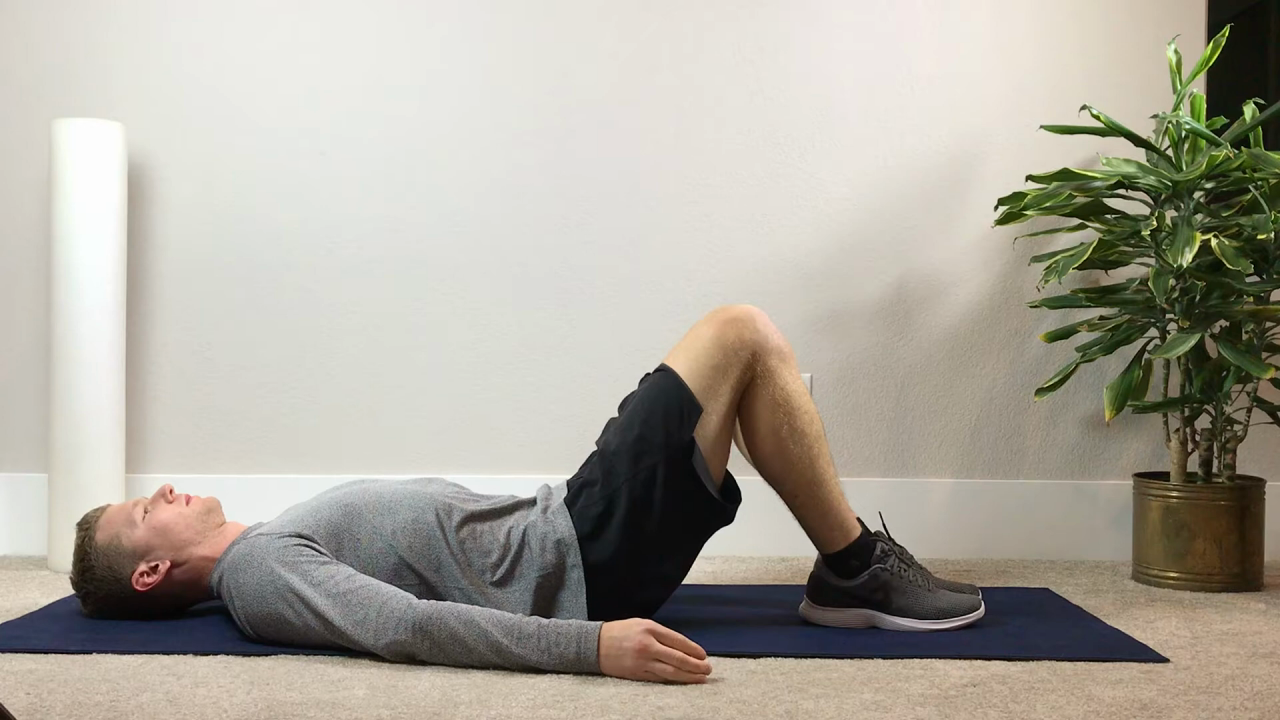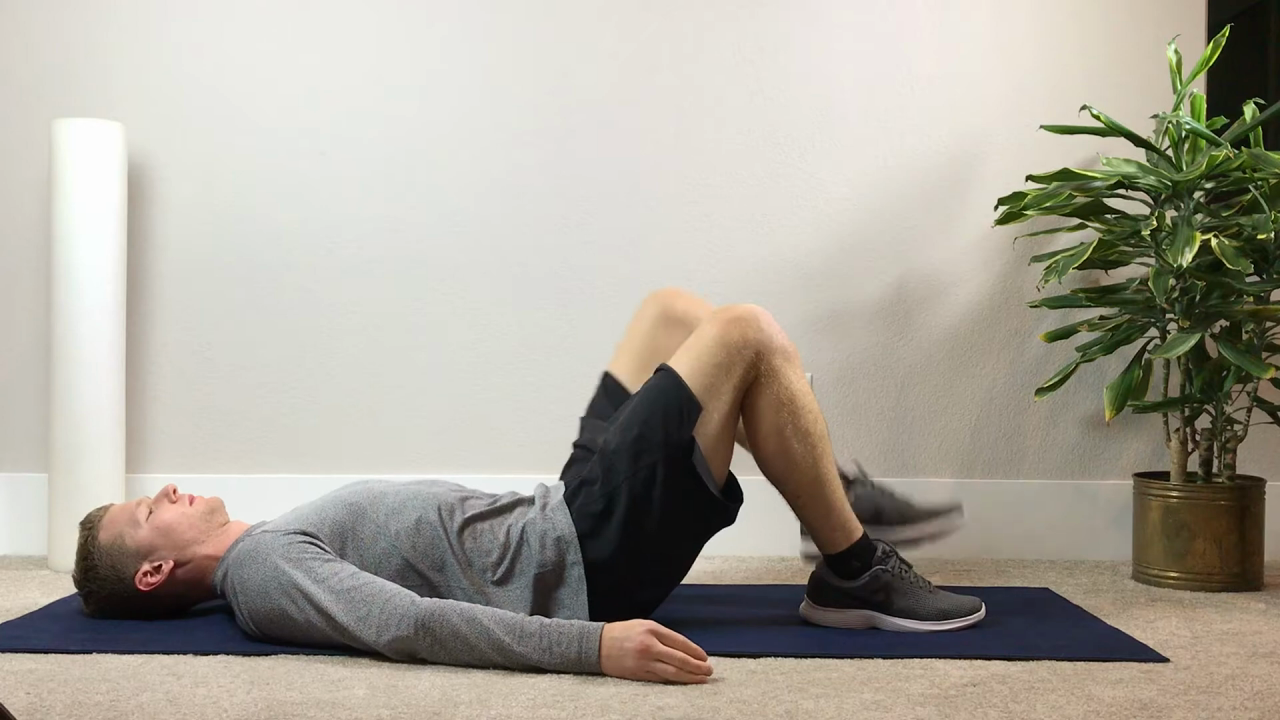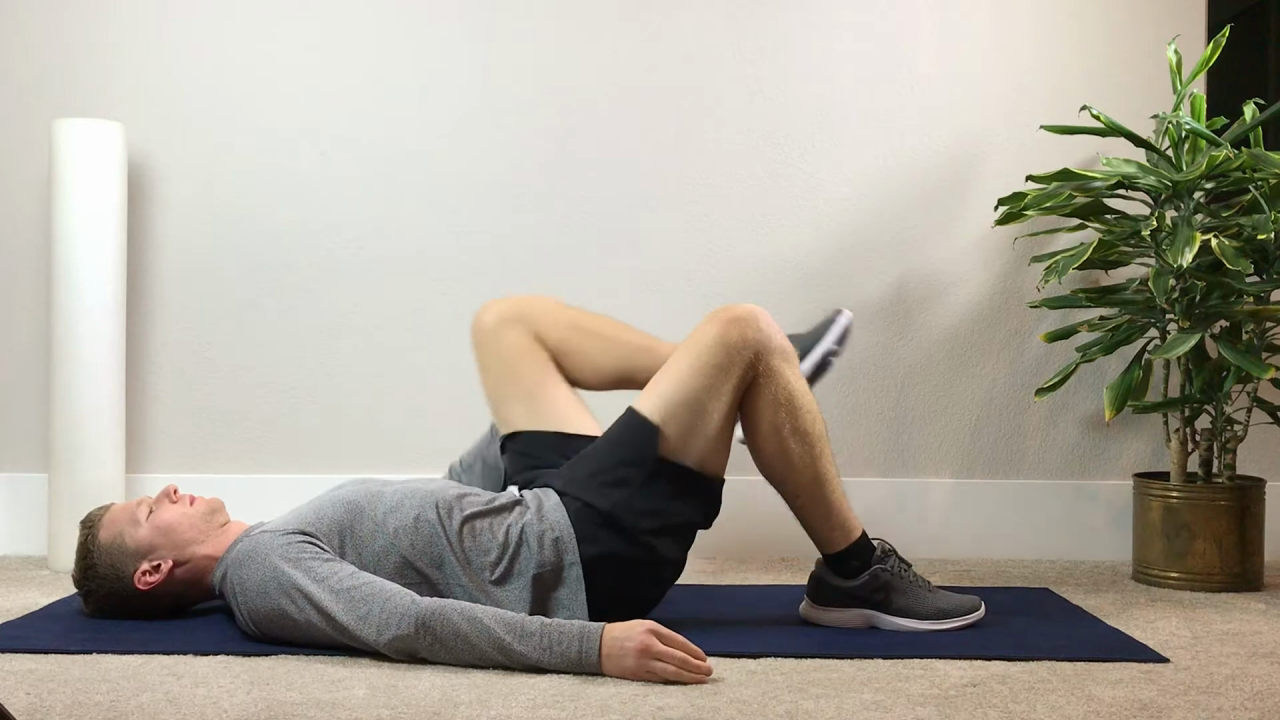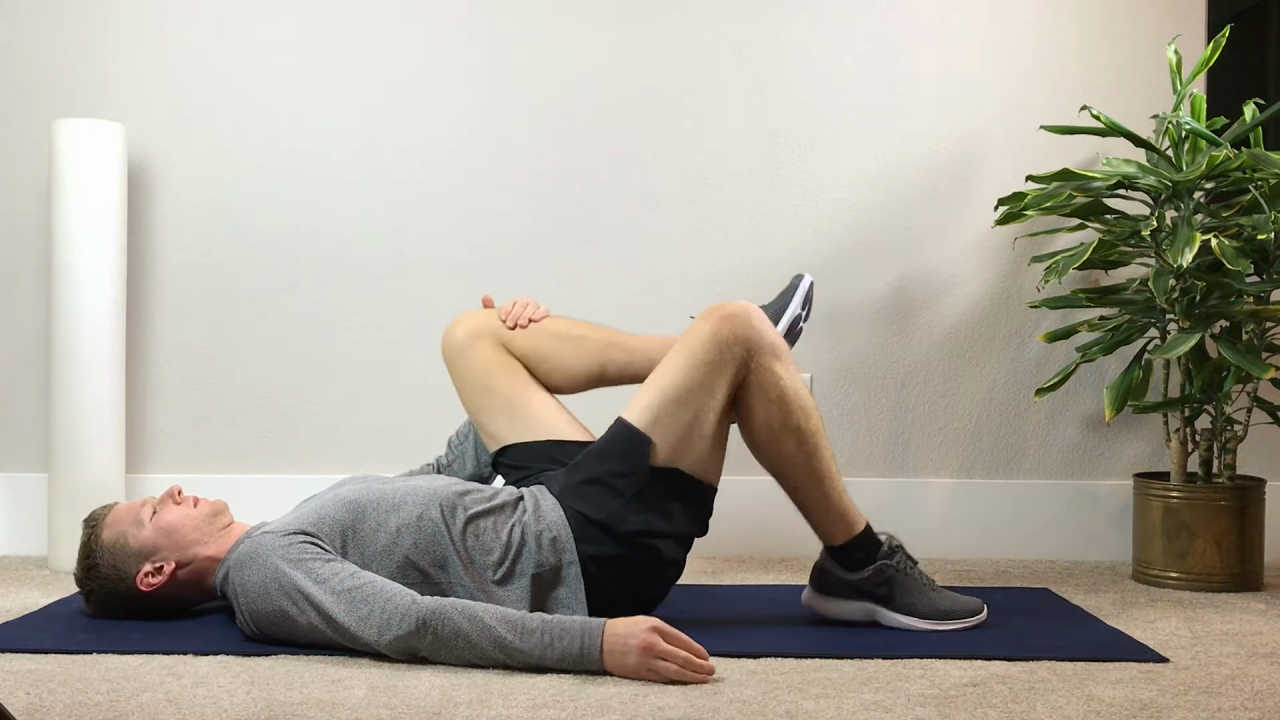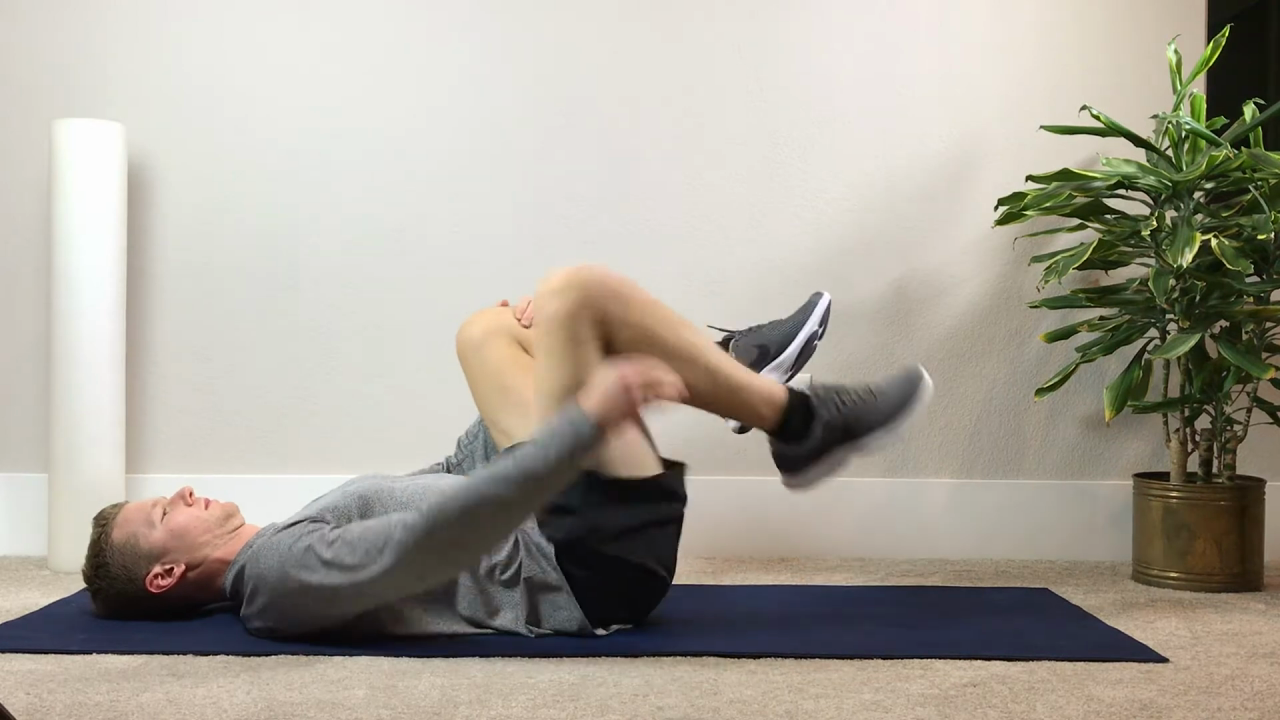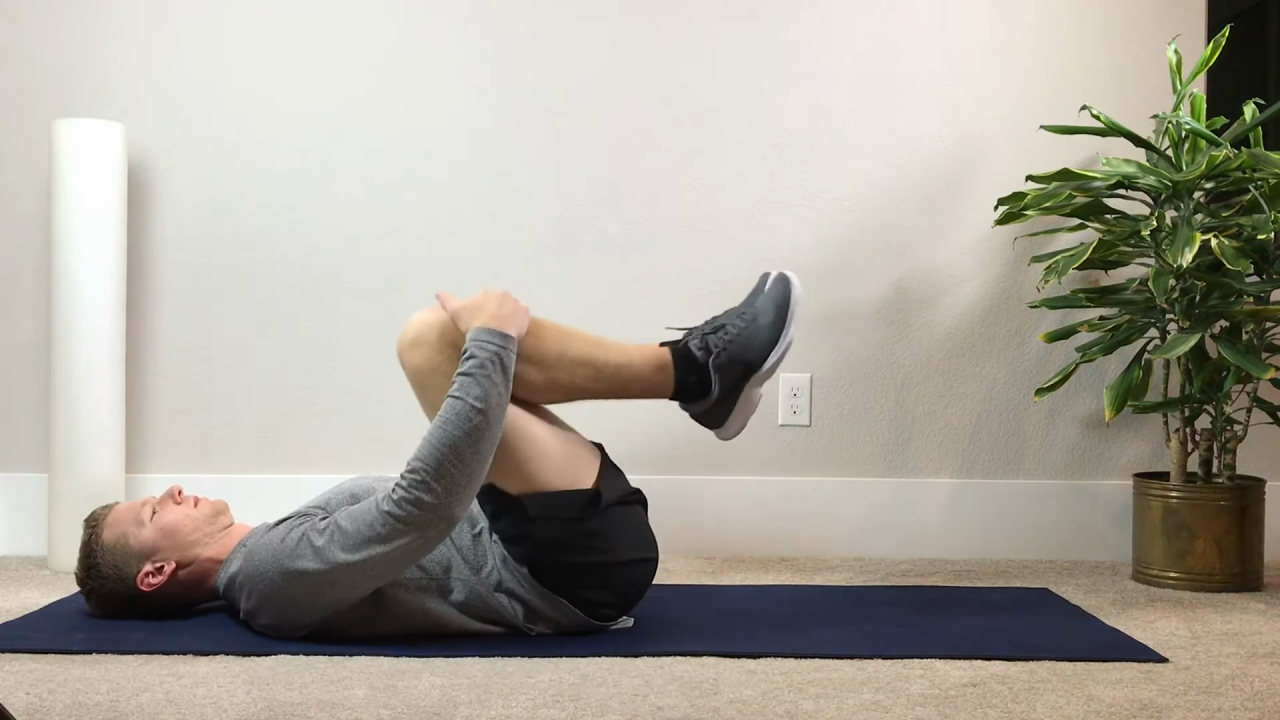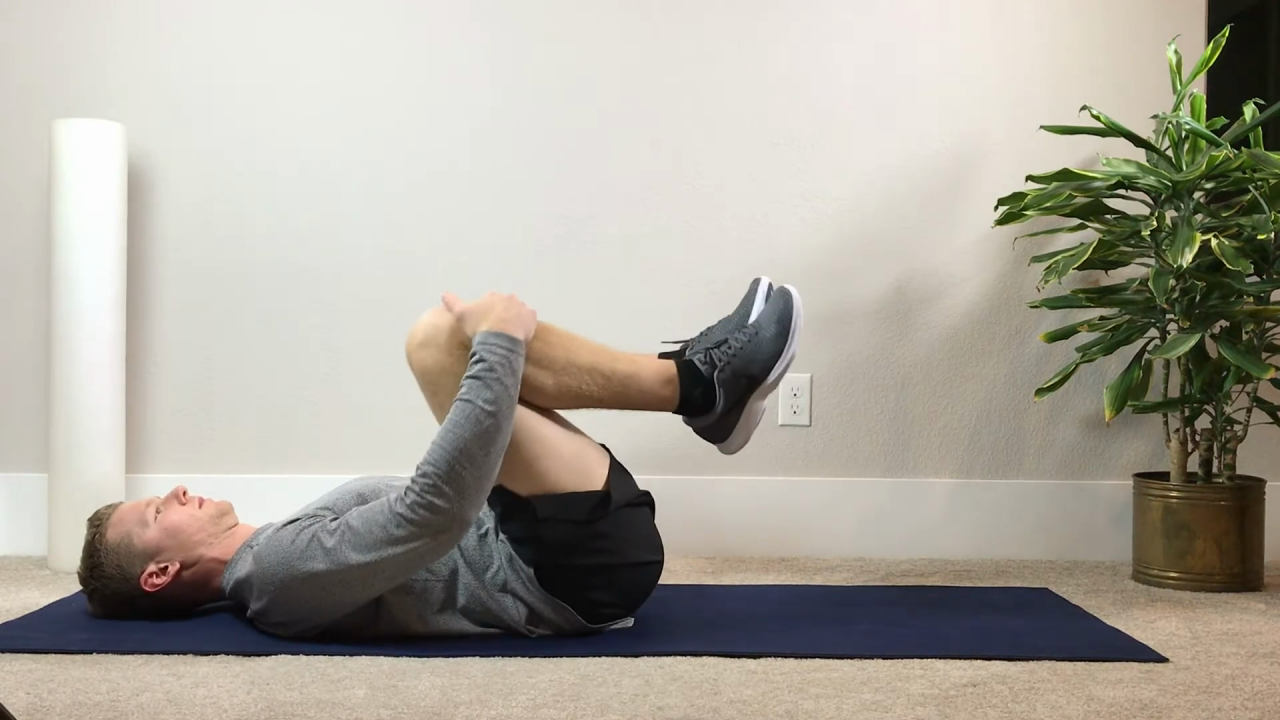
dt=0.4s
person 1, frame 1
left shoulder: (279, 544)
right shoulder: (262, 573)
right elbow: (405, 627)
right wrist: (591, 644)
left hip: (559, 524)
right hip: (585, 559)
left knee: (735, 351)
right knee: (742, 334)
left ankle: (855, 558)
right ankle: (853, 573)
person 1, frame 2
left shoulder: (279, 547)
right shoulder: (264, 572)
right elbow: (407, 626)
right wrist: (593, 642)
left hip: (558, 516)
right hip: (584, 560)
left knee: (676, 314)
right knee: (746, 333)
left ankle: (842, 509)
right ankle: (855, 577)
person 1, frame 3
left shoulder: (281, 543)
right shoulder: (263, 573)
right elbow: (407, 624)
left wrist: (515, 431)
right wrist: (591, 643)
left hip: (545, 508)
right hip: (587, 552)
left knee: (507, 320)
right knee: (743, 329)
left ankle: (766, 401)
right ankle: (855, 573)
person 1, frame 4
left shoulder: (288, 539)
right shoulder: (263, 574)
left elbow: (443, 483)
right elbow: (409, 626)
left wrist: (515, 357)
right wrist: (596, 641)
left hip: (548, 508)
right hip: (589, 553)
left knee: (473, 335)
right knee: (734, 329)
left ankle: (727, 381)
right ankle: (858, 565)
person 1, frame 5
left shoulder: (287, 545)
right shoulder: (280, 575)
left elbow: (442, 488)
right elbow: (429, 542)
left wrist: (531, 360)
right wrist: (584, 417)
left hip: (549, 534)
right hip: (589, 562)
left knee: (488, 330)
right knee: (575, 294)
left ankle: (722, 365)
right ankle: (800, 422)
person 1, frame 6
left shoulder: (279, 549)
right shoulder: (275, 574)
left elbow: (434, 488)
right elbow: (421, 507)
right wrist: (489, 348)
left hip: (572, 551)
right hip: (582, 562)
left knee: (449, 335)
right knee: (434, 336)
left ankle: (693, 365)
right ankle: (697, 373)
person 1, frame 7
left shoulder: (287, 548)
right shoulder: (282, 574)
left elbow: (436, 499)
right elbow: (435, 512)
right wrist: (499, 348)
left hip: (564, 554)
right hip: (583, 569)
left knee: (463, 339)
right knee: (442, 337)
left ankle: (691, 378)
right ankle: (695, 385)
